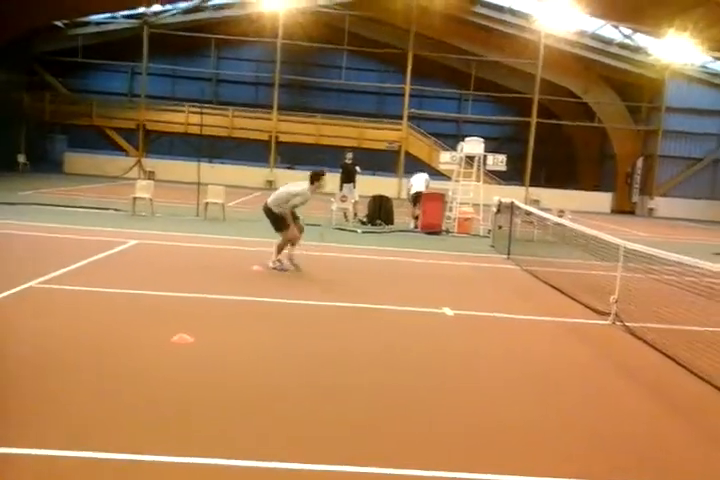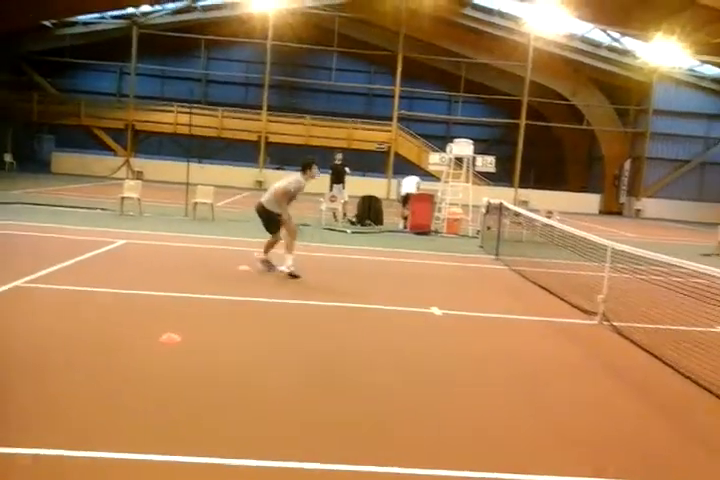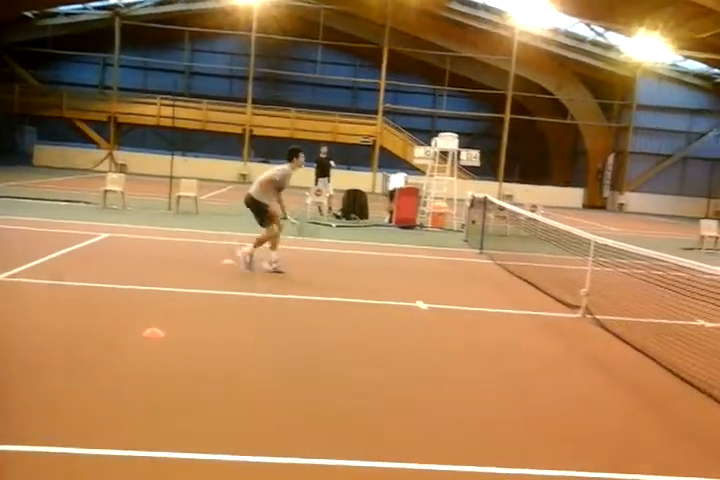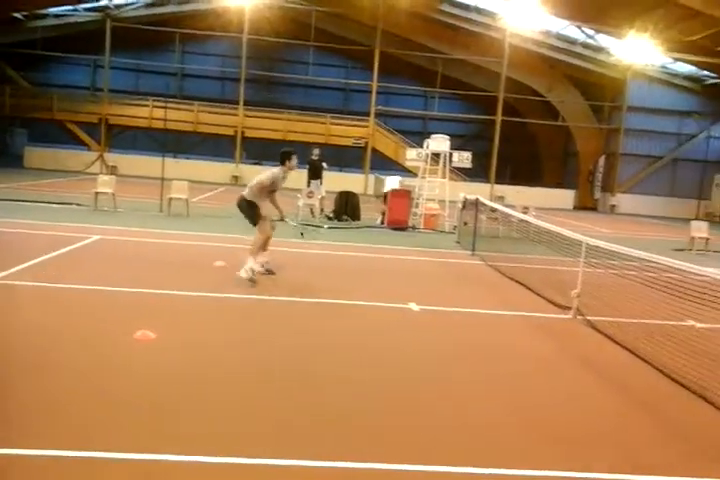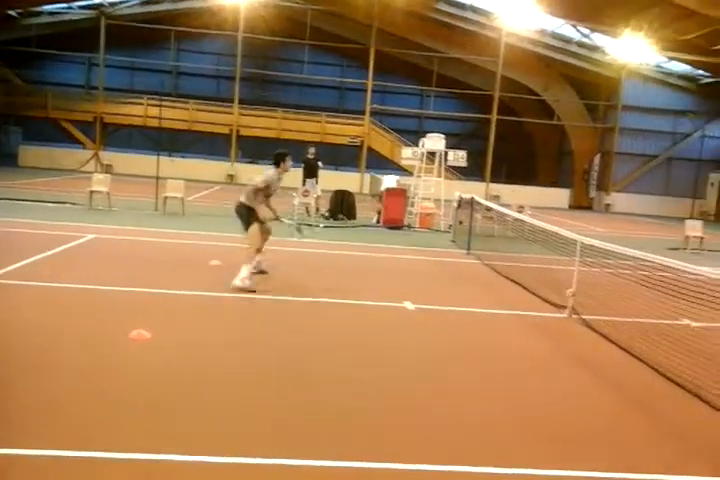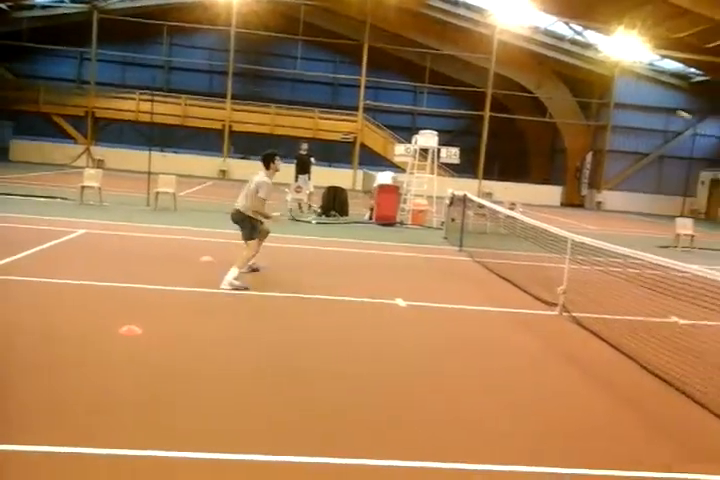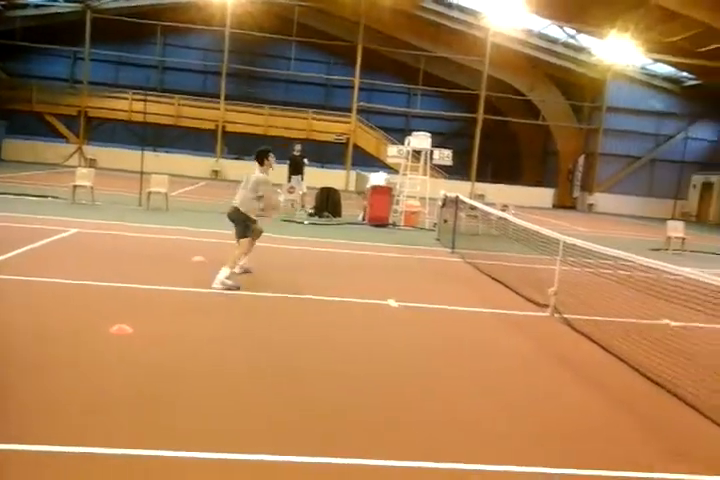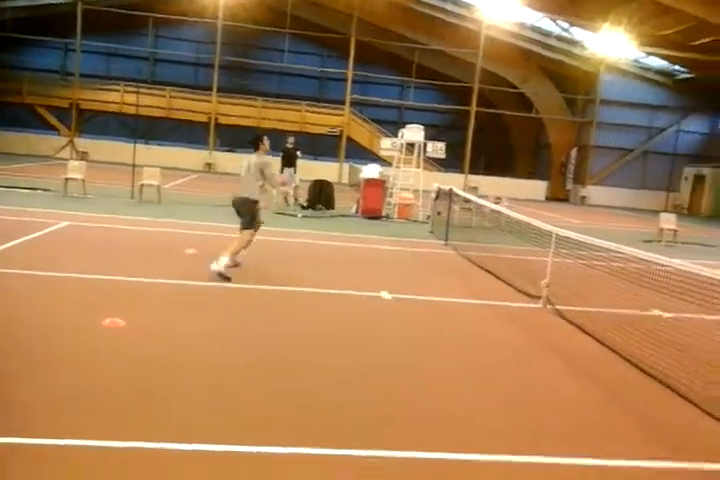
dt=0.1s
person 1, frame 1
left shoulder: (306, 186)
right shoulder: (305, 194)
right elbow: (287, 209)
right wrist: (291, 227)
left hip: (280, 206)
right hip: (273, 208)
left knee: (300, 228)
right knee: (289, 236)
left ankle: (290, 254)
right ankle: (275, 260)
person 1, frame 2
left shoulder: (299, 179)
right shoulder: (299, 182)
right elbow: (277, 193)
left wrist: (287, 216)
right wrist: (284, 213)
left hip: (274, 207)
right hip: (266, 208)
left knee: (293, 231)
right knee: (276, 237)
left ankle: (288, 265)
right ankle: (264, 258)
person 1, frame 3
left shoulder: (288, 171)
right shoulder: (285, 171)
right elbow: (263, 182)
left wrist: (283, 210)
right wrist: (270, 202)
left hip: (262, 200)
right hip: (256, 199)
left knee: (278, 227)
right knee: (273, 233)
left ankle: (272, 263)
right ankle: (248, 251)
person 1, frame 4
left shoulder: (281, 175)
right shoulder: (276, 174)
left elbow: (271, 194)
right elbow: (254, 188)
left wrist: (280, 210)
right wrist: (262, 206)
left hip: (252, 201)
right hip: (247, 201)
left knee: (270, 227)
right knee: (266, 232)
left ankle: (262, 263)
right ankle: (248, 267)
person 1, frame 5
left shoulder: (274, 176)
right shoulder: (271, 177)
right elbow: (248, 192)
left wrist: (273, 212)
right wrist: (258, 212)
left hip: (250, 208)
right hip: (245, 207)
left knee: (267, 231)
right knee: (257, 242)
left ankle: (255, 264)
right ankle: (242, 278)
person 1, frame 6
left shoulder: (262, 177)
right shoulder: (265, 182)
right elbow: (257, 208)
left wrist: (264, 215)
right wrist: (269, 216)
left hip: (245, 213)
right hip: (244, 215)
left knee: (264, 231)
right knee: (252, 248)
left ankle: (248, 264)
right ankle: (229, 280)
person 1, frame 7
left shoulder: (256, 175)
right shoulder: (264, 179)
right elbow: (272, 205)
left wrist: (261, 207)
right wrist: (276, 202)
left hip: (237, 210)
right hip: (242, 214)
left knee: (258, 231)
right knee: (244, 246)
left ankle: (241, 265)
right ankle: (221, 279)
person 1, frame 8
left shoulder: (253, 160)
right shoulder: (264, 161)
right elbow: (275, 184)
right wrist: (283, 181)
left hip: (239, 199)
right hip: (248, 202)
left knee: (256, 224)
right knee: (247, 236)
left ankle: (231, 258)
right ankle: (220, 265)
